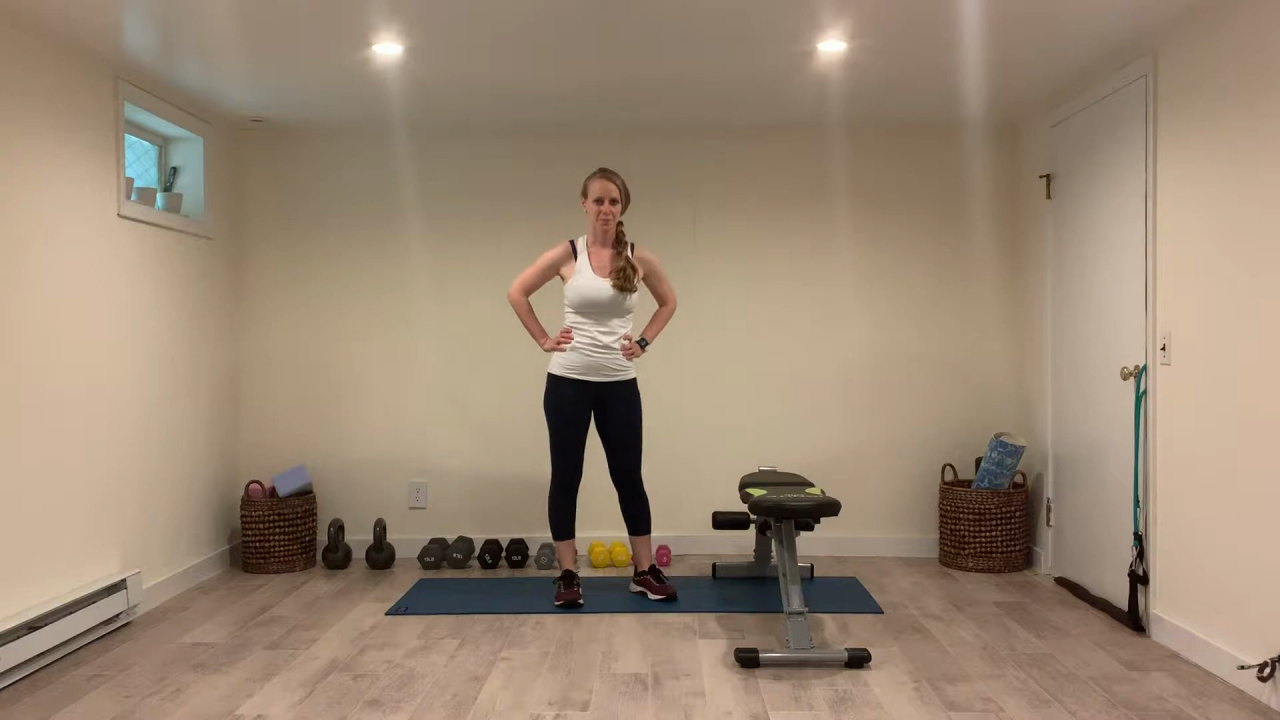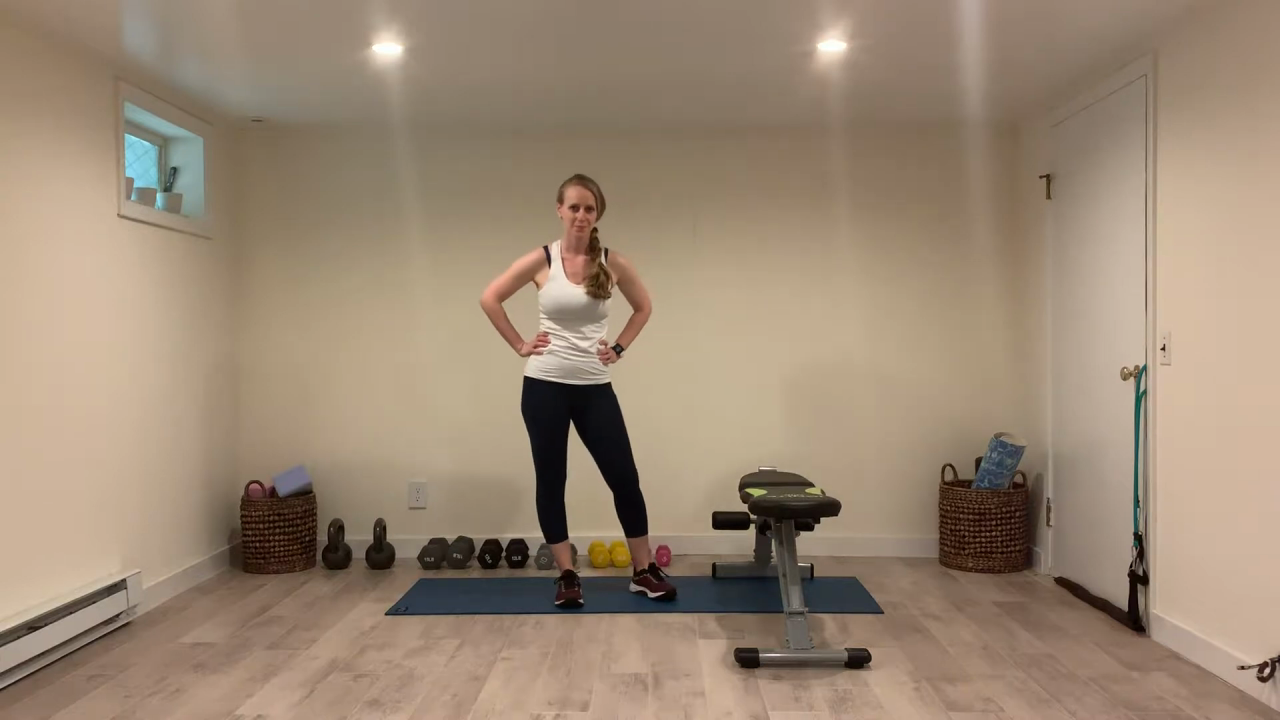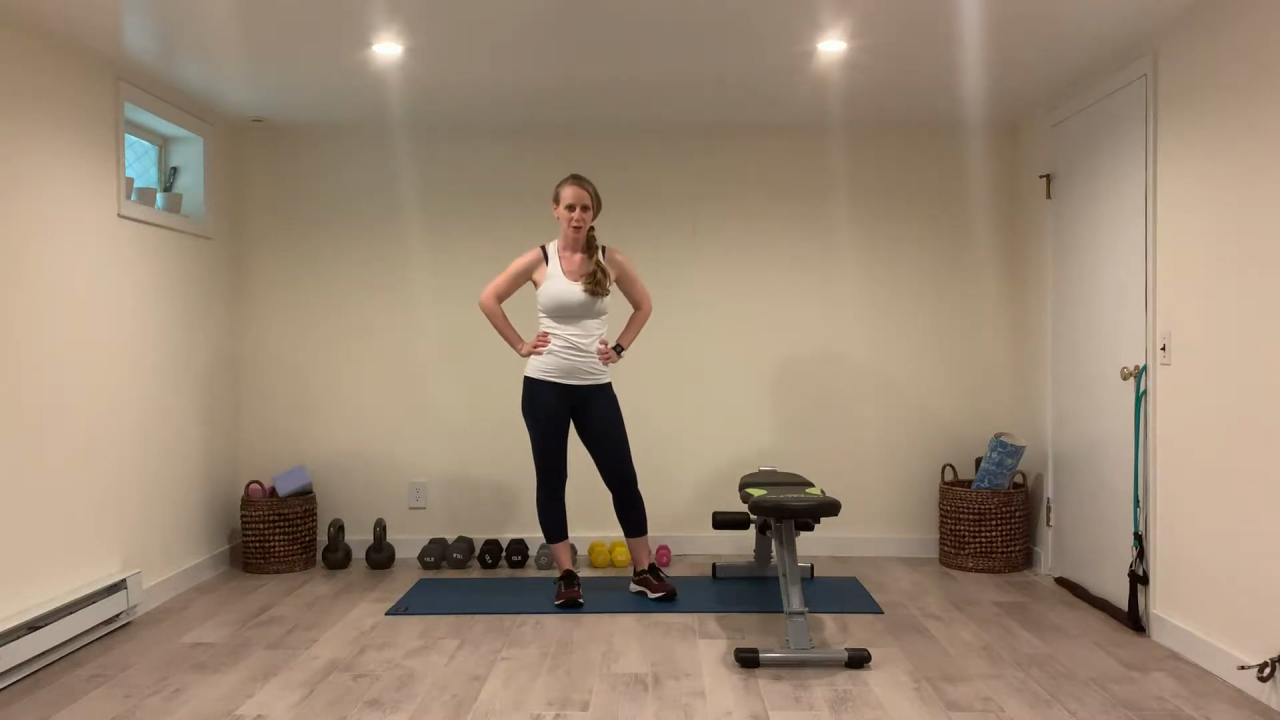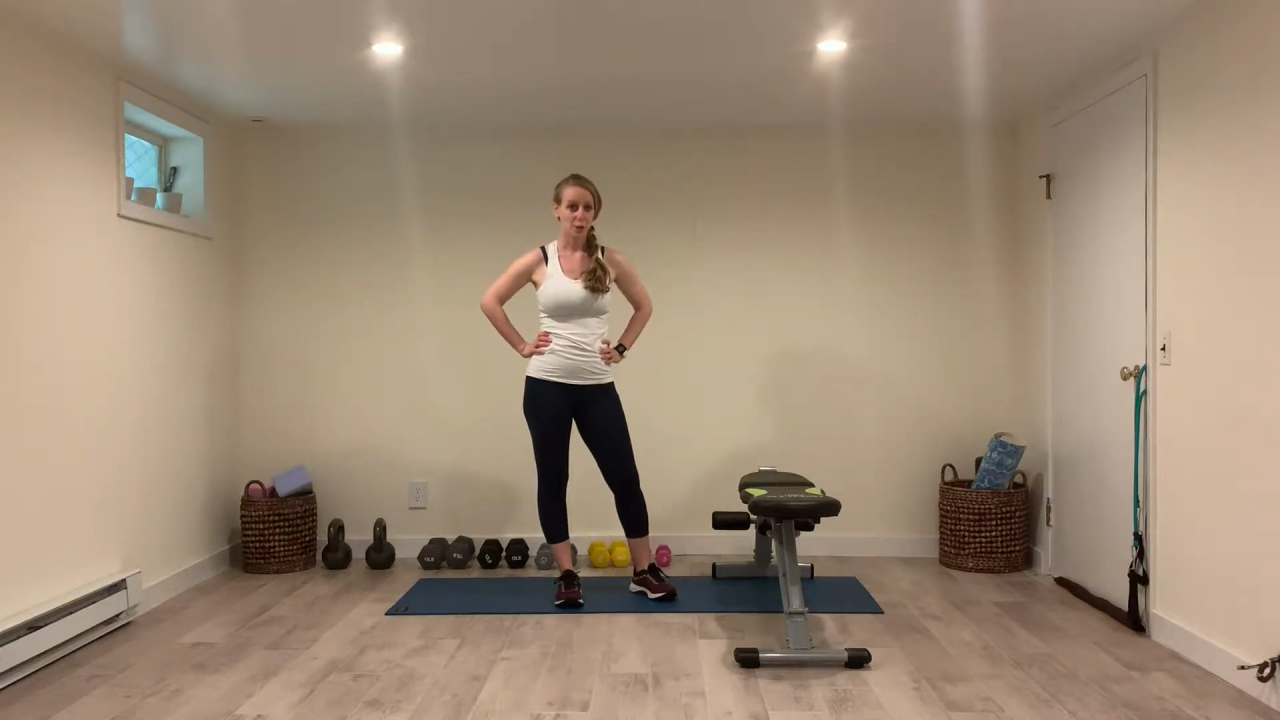
dt=0.7s
person 1, frame 1
left shoulder: (639, 258)
right shoulder: (566, 254)
left elbow: (668, 302)
right elbow: (517, 292)
left wrist: (644, 342)
right wrist: (543, 340)
left hip: (619, 385)
right hip: (568, 381)
left knee: (628, 477)
right knee: (565, 477)
left ankle: (644, 572)
right ankle: (567, 575)
person 1, frame 2
left shoulder: (614, 263)
right shoulder: (541, 260)
left elbow: (643, 307)
right elbow: (490, 298)
left wrist: (619, 348)
right wrist: (520, 346)
left hip: (595, 388)
right hip: (545, 386)
left knee: (624, 478)
right knee: (551, 480)
left ankle: (644, 571)
right ankle: (566, 576)
person 1, frame 3
left shoulder: (611, 261)
right shoulder: (538, 259)
left elbow: (643, 305)
right elbow: (489, 299)
left wrist: (620, 348)
right wrist: (520, 346)
left hip: (595, 388)
right hip: (545, 385)
left knee: (623, 478)
right knee: (551, 480)
left ankle: (644, 571)
right ankle: (566, 576)
person 1, frame 4
left shoulder: (611, 260)
right shoulder: (538, 260)
left elbow: (644, 305)
right elbow: (490, 302)
left wrist: (622, 349)
right wrist: (522, 347)
left hip: (597, 387)
right hip: (547, 385)
left knee: (624, 478)
right knee: (553, 480)
left ankle: (644, 572)
right ankle: (566, 576)
